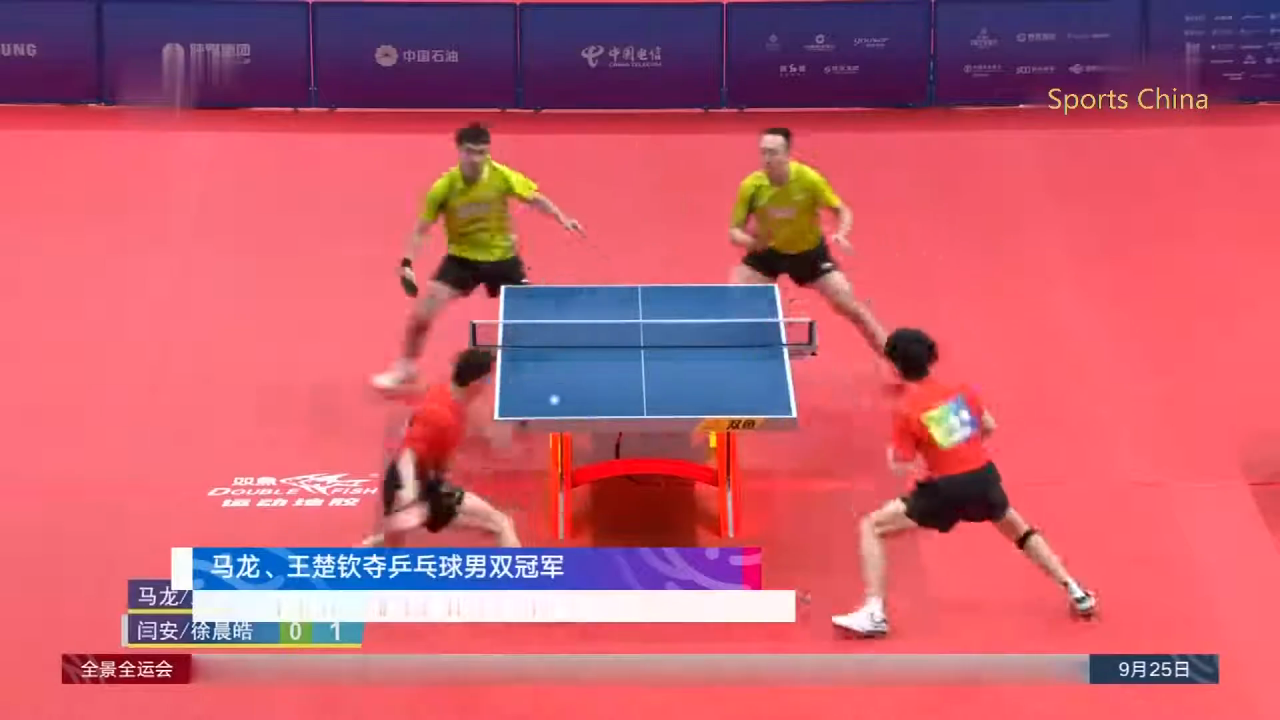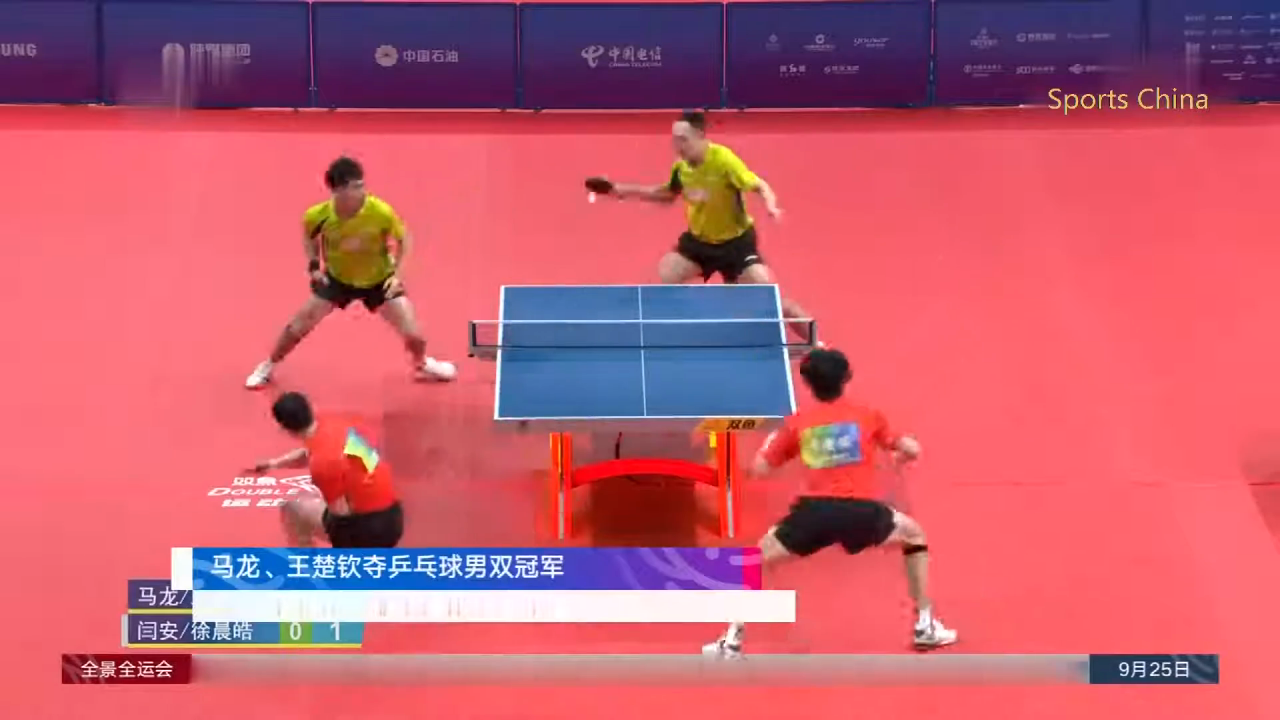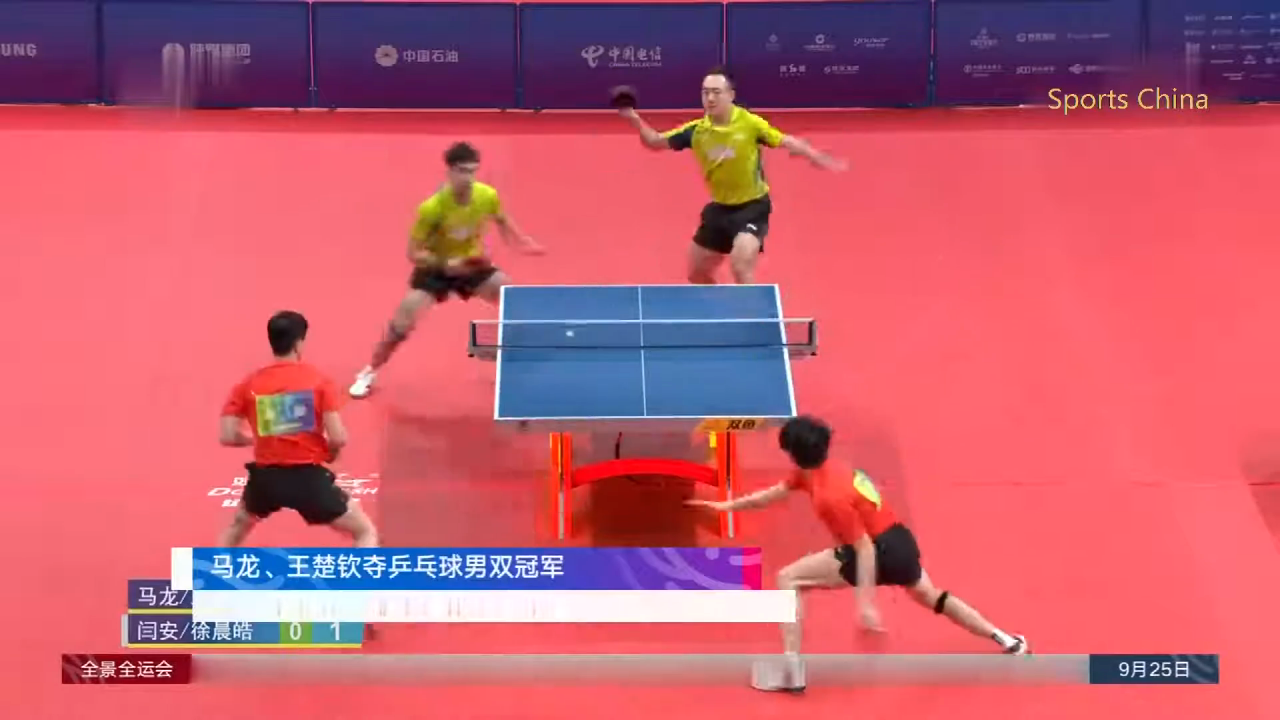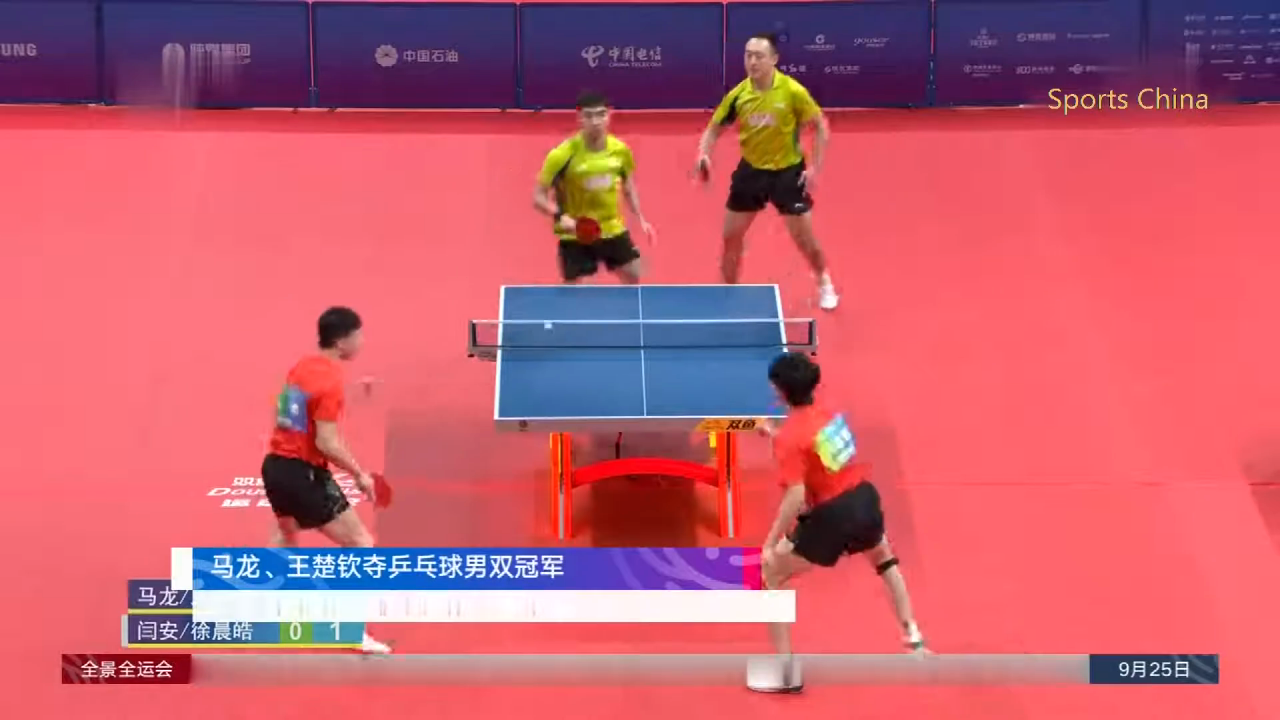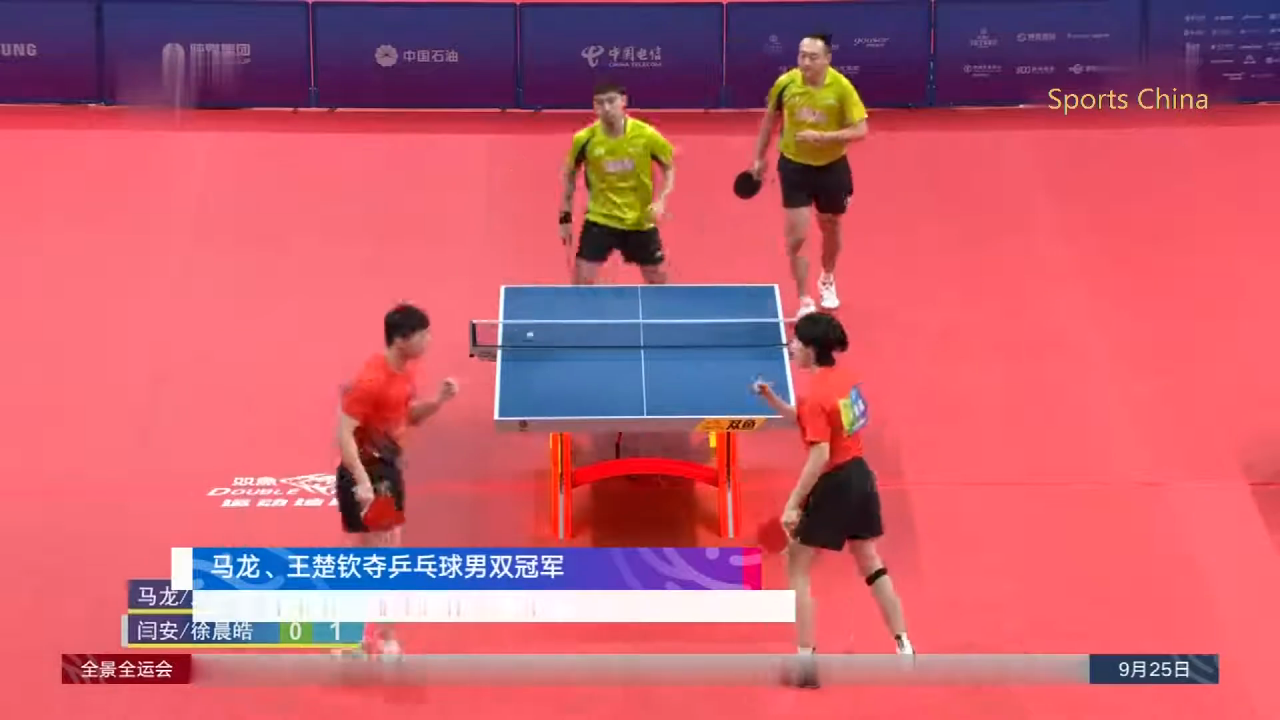
dt=0.4s
person 1, frame 1
left shoulder: (902, 410)
right shoulder: (959, 390)
left elbow: (908, 469)
right elbow: (989, 428)
left wrist: (894, 456)
left hip: (942, 489)
right hip: (983, 480)
left knee: (871, 528)
right knee: (1022, 531)
left ankle: (873, 612)
right ankle: (1076, 592)
person 1, frame 2
left shoulder: (797, 423)
right shoulder: (868, 415)
left elbow: (762, 466)
right elbow: (912, 450)
left wrist: (769, 444)
right wrist: (899, 456)
left hip: (814, 513)
right hip: (862, 511)
left knee: (756, 562)
right knee: (913, 536)
left ankle: (732, 640)
right ankle: (925, 627)
person 1, frame 3
left shoulder: (829, 498)
right shoulder: (821, 467)
left elbow: (865, 548)
right elbow: (779, 491)
left wrist: (865, 603)
right wrist: (730, 504)
left hip: (884, 550)
right hip: (898, 539)
left knee: (788, 581)
right knee: (933, 597)
left ankle: (792, 670)
right ankle: (1005, 639)
person 1, frame 4
left shoulder: (791, 438)
right shoulder: (828, 410)
left elbow: (796, 497)
left wrist: (772, 544)
left hip: (831, 514)
right hip: (864, 499)
left knee: (771, 576)
right knee: (884, 556)
left ankle: (787, 670)
right ankle: (913, 636)
person 1, frame 5
left shoulder: (815, 394)
right shoulder: (844, 375)
left elbow: (819, 456)
left wrist: (793, 504)
right wrist: (773, 401)
left hip: (833, 485)
right hip: (860, 476)
left knee: (797, 570)
right knee: (869, 563)
left ankle: (806, 659)
right ankle: (903, 645)
person 2, frame 1
left shoulder: (446, 392)
right shoulder: (440, 417)
right elbow: (406, 456)
right wrist: (409, 503)
left hip: (402, 481)
right hip: (420, 486)
left knee: (392, 535)
right knee: (502, 526)
person 2, frame 2
left shoulder: (323, 465)
right shoulder: (332, 424)
left elbow: (342, 511)
right wrist: (273, 463)
left hip: (364, 524)
right hip: (392, 517)
left knee: (291, 509)
person 2, frame 3
left shoulder: (249, 384)
right shoulder: (319, 381)
left elbow: (226, 436)
right elbow: (339, 438)
right wrist: (333, 450)
left hip: (267, 476)
right hip: (309, 478)
left knee: (241, 523)
right knee: (365, 532)
person 2, frame 4
left shoulder: (301, 368)
right shoulder: (330, 380)
right elbow: (327, 440)
right wrist: (360, 473)
left hip: (276, 466)
right hip: (302, 474)
left knee: (288, 531)
right knee: (360, 544)
person 2, frame 5
left shoulder: (405, 371)
right shoulder: (371, 381)
left elbow: (411, 416)
right elbow: (343, 430)
left wrist: (440, 398)
right wrist: (363, 481)
left hip: (386, 470)
right hip: (367, 476)
right ankle: (386, 639)
person 3, frame 1
left shoulder: (810, 180)
right shoulder: (750, 187)
left elbow: (843, 212)
right elbow: (735, 230)
left wrist: (841, 235)
right wrist: (746, 240)
left hip: (810, 249)
right hip: (767, 251)
left knee: (848, 307)
person 3, frame 2
left shoulder: (724, 161)
right shoulder: (681, 167)
left elbow: (760, 187)
right elbow: (666, 195)
left wrist: (771, 207)
right wrist: (627, 191)
left hip: (736, 241)
right hip: (699, 240)
left ankle: (812, 340)
person 3, frame 3
left shoulder: (750, 124)
right shoulder: (695, 131)
left elbow: (790, 145)
right elbow: (655, 142)
left wrist: (824, 161)
right wrist: (634, 119)
left hip: (751, 208)
right hip: (719, 209)
left knee: (740, 267)
right knee: (696, 274)
person 3, frame 4
left shoulder: (794, 91)
right shoulder: (738, 95)
left elbow: (821, 127)
right elbow: (713, 129)
left wrist: (815, 168)
right wrist: (703, 154)
left hip: (789, 172)
right hip: (750, 171)
left knee: (804, 238)
right knee: (730, 238)
left ankle: (824, 281)
person 3, frame 5
left shoulder: (842, 87)
right shoulder: (784, 84)
left elbow: (861, 129)
right elbow: (770, 119)
left wrist: (821, 136)
right wrist: (759, 158)
left hip: (832, 168)
right hip: (793, 166)
left knee: (831, 230)
right knee: (796, 237)
left ankle: (826, 280)
right ankle: (805, 301)
person 4, frame 1
left shoulder: (502, 176)
right shoulder: (444, 187)
left elbow: (536, 198)
right elbow: (420, 229)
left wrist: (564, 219)
right wrist: (407, 263)
left hip: (502, 257)
right hip: (461, 258)
right knee: (421, 317)
right ankle: (406, 368)
person 4, frame 2
left shoulder: (381, 212)
right shoulder: (318, 216)
left elbow: (402, 241)
right elbow: (309, 236)
left wrist: (396, 275)
right wrist: (314, 266)
left hip: (380, 278)
right hip: (339, 279)
left knee: (413, 335)
right knee: (298, 327)
left ankle: (421, 363)
right ankle: (270, 365)
person 4, frame 3
left shoulder: (488, 196)
right shoulder: (432, 208)
left elbow: (502, 222)
right elbow: (413, 253)
left wrist: (524, 242)
right wrist: (443, 262)
left hip: (473, 266)
right hip: (433, 269)
right knee: (403, 322)
right ankle: (369, 373)
person 4, frame 4
left shoulder: (621, 150)
right shoulder: (563, 155)
right elbow: (538, 195)
left wrist: (641, 218)
right wrist: (559, 217)
left hip: (614, 233)
right hip: (576, 239)
person 4, frame 5
left shoulder: (646, 135)
right shoulder: (584, 139)
left elbow: (670, 167)
right elbow: (569, 176)
left wrist: (661, 201)
right wrist: (565, 217)
left hip: (639, 222)
right hip: (600, 221)
left knee: (658, 282)
right knee: (582, 284)
